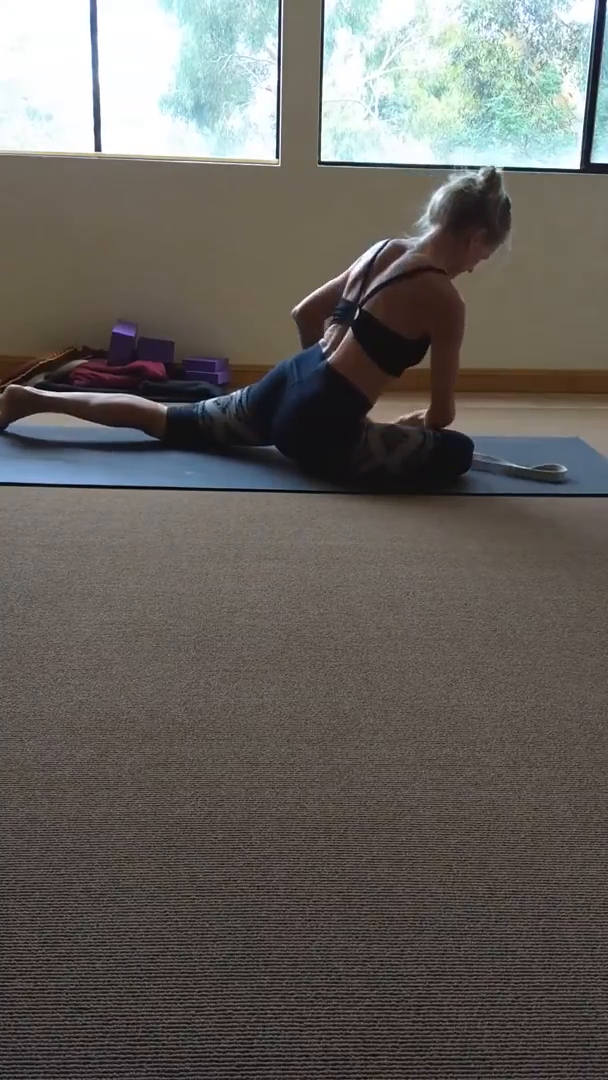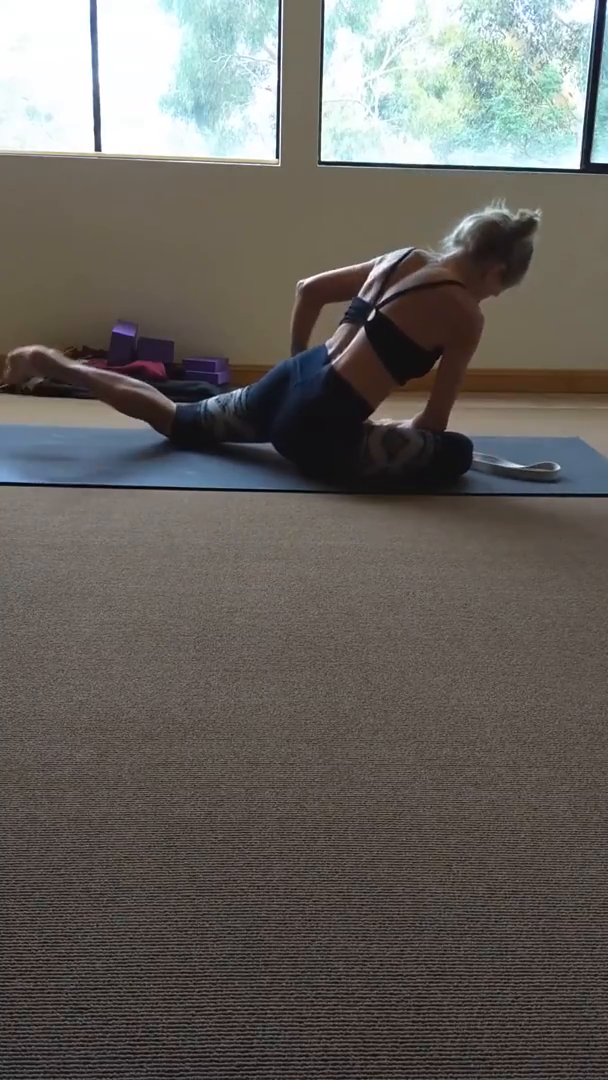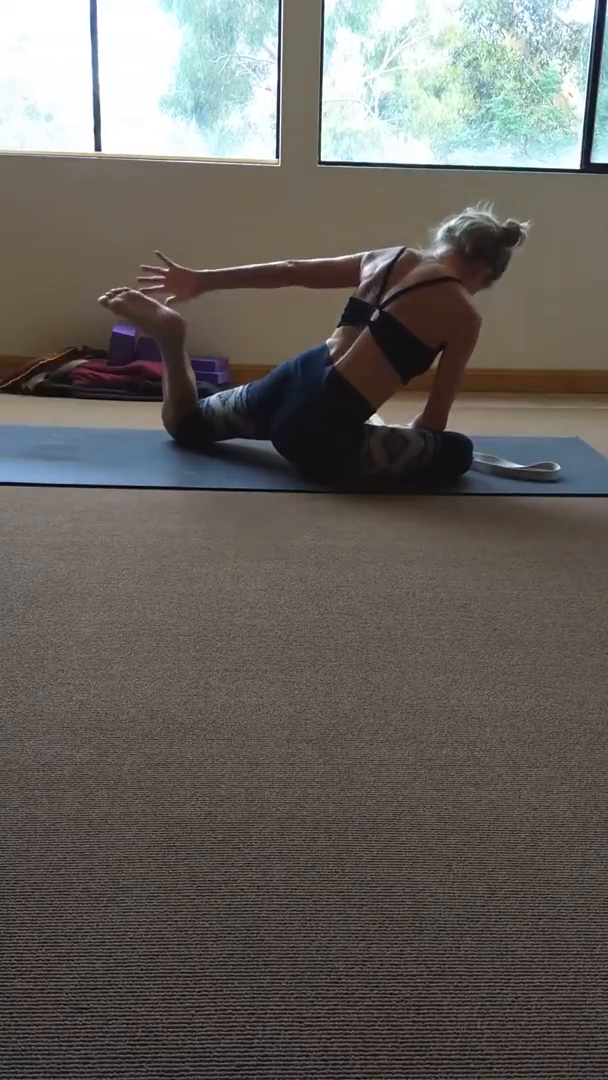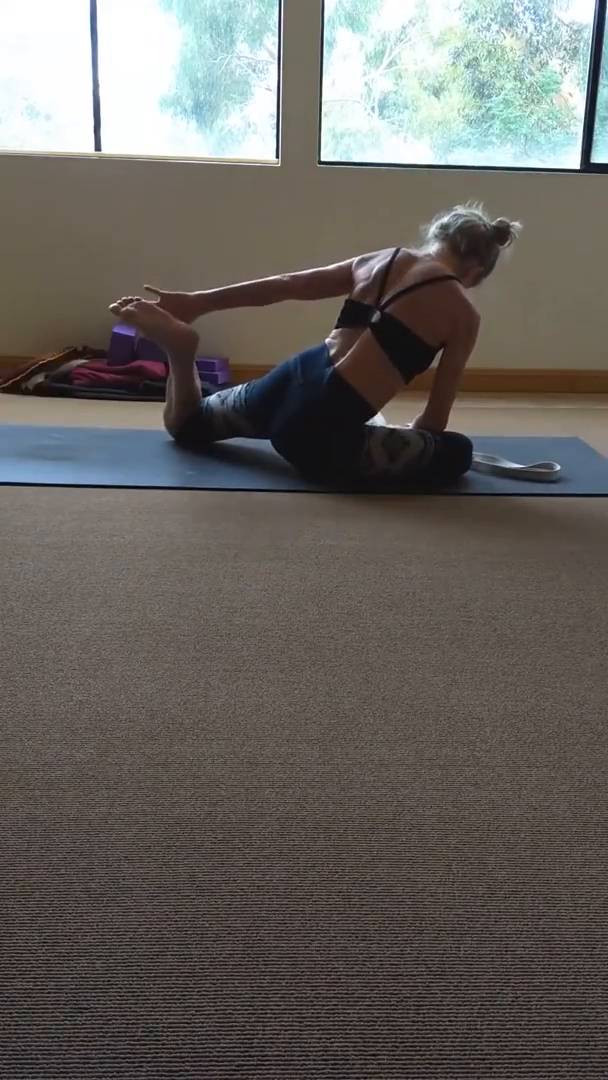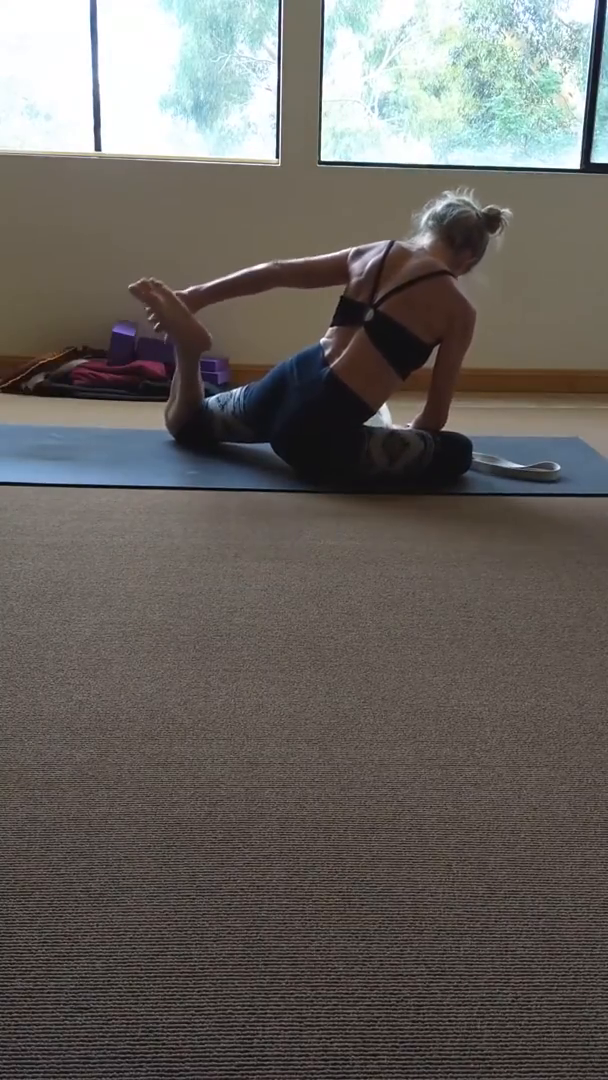
dt=0.4s
person 1, frame 1
left shoulder: (382, 250)
right shoulder: (443, 299)
left elbow: (304, 314)
right elbow: (441, 417)
right wrist: (413, 419)
left hip: (285, 384)
right hip: (316, 428)
left knee: (166, 418)
person 1, frame 2
left shoulder: (399, 259)
right shoulder: (465, 316)
left elbow: (308, 289)
right elbow: (434, 421)
right wrist: (394, 428)
left hip: (289, 382)
right hip: (318, 431)
left knee: (176, 419)
left ankle: (56, 364)
person 1, frame 3
left shoulder: (385, 258)
right shoulder: (464, 316)
left elbow: (294, 271)
right elbow: (434, 422)
left wrist: (200, 279)
right wrist: (404, 434)
left hip: (289, 382)
right hip: (320, 433)
left knee: (185, 423)
left ankle: (167, 332)
person 1, frame 4
left shoulder: (377, 260)
right shoulder: (463, 316)
left elbow: (287, 285)
right elbow: (435, 421)
left wrist: (200, 302)
right wrist: (407, 438)
left hip: (290, 383)
right hip: (322, 433)
right knee: (457, 453)
left ankle: (178, 347)
person 1, frame 5
left shoulder: (370, 254)
right shoulder: (458, 311)
left elbow: (277, 271)
right elbow: (435, 418)
left wrist: (195, 297)
right wrist: (406, 437)
left hip: (288, 383)
right hip: (319, 437)
left knee: (185, 425)
right knee: (457, 453)
left ankle: (186, 344)
